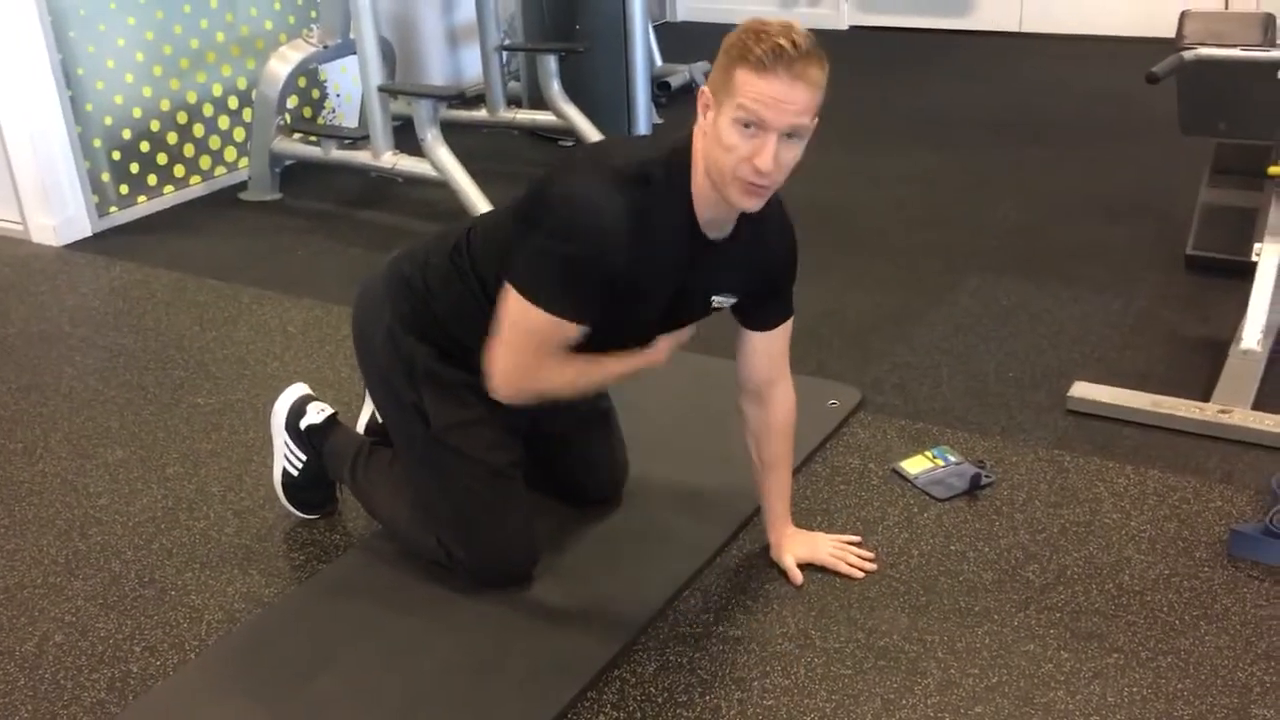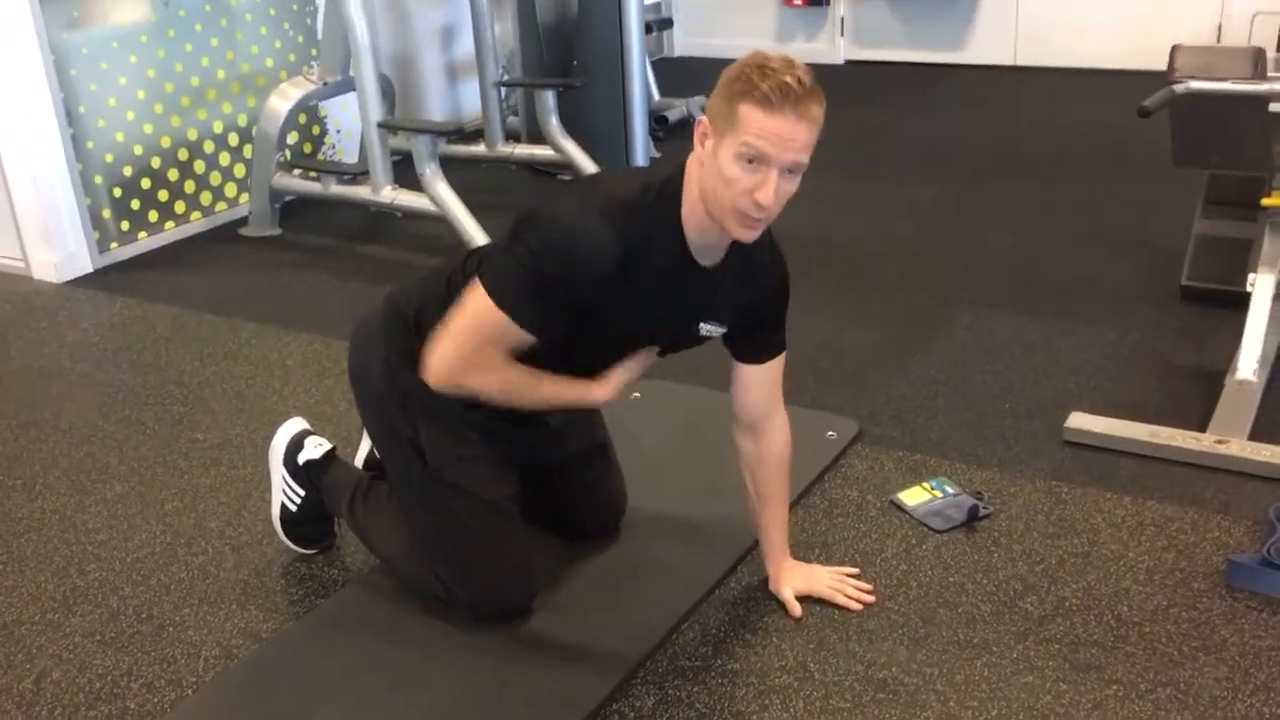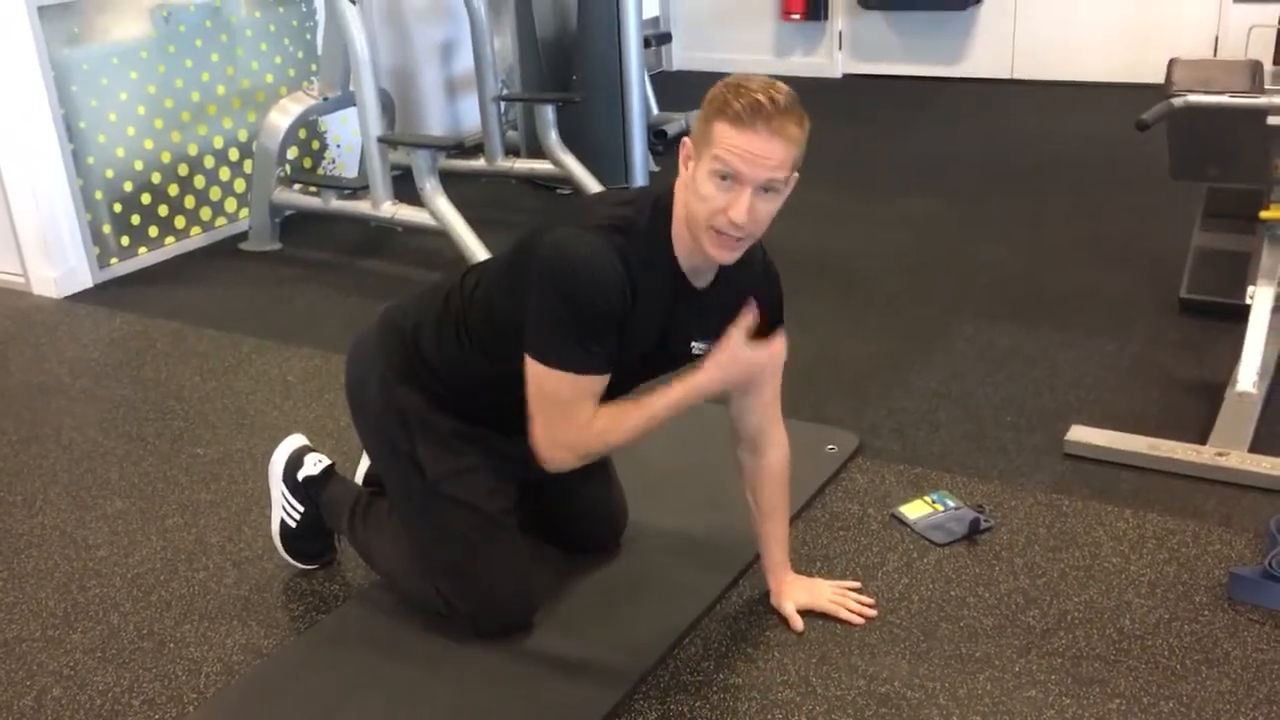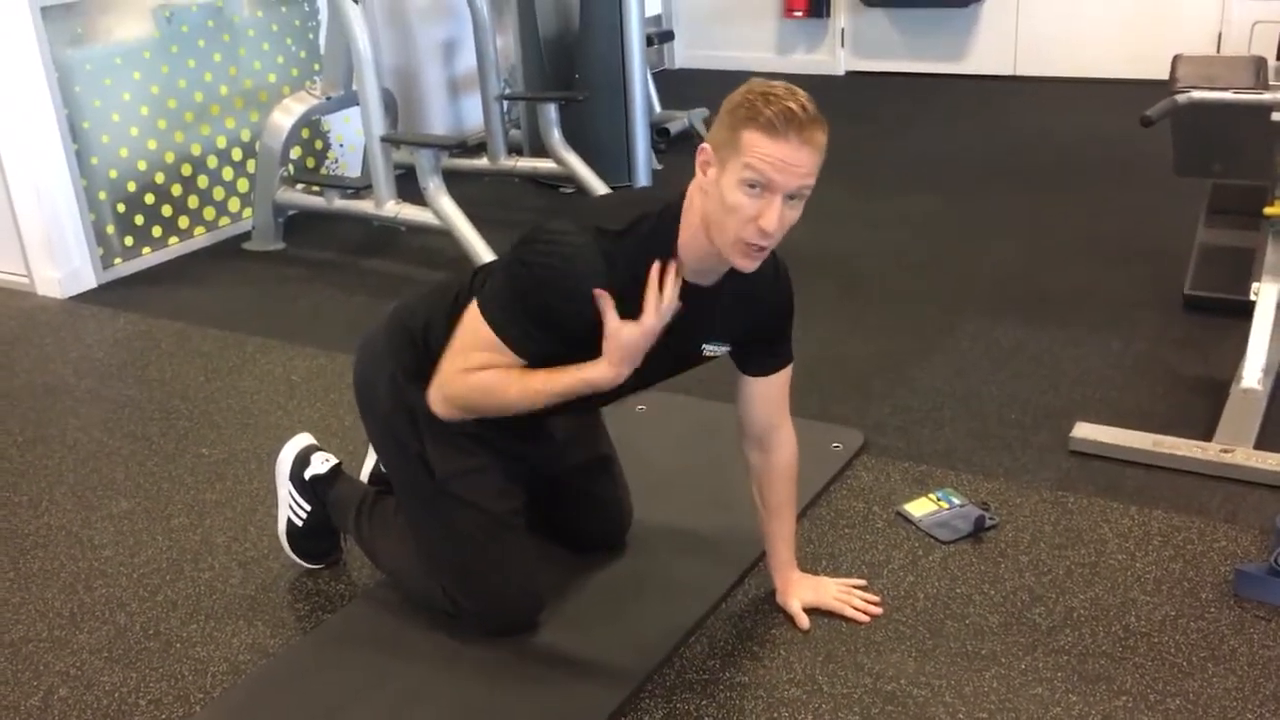
dt=0.4s
person 1, frame 1
left shoulder: (767, 238)
right shoulder: (601, 207)
left elbow: (766, 387)
right elbow: (512, 378)
left wrist: (782, 530)
right wrist: (648, 356)
left hip: (524, 335)
right hip: (421, 336)
left knee: (597, 488)
right knee: (497, 557)
left ankle: (404, 424)
right ankle: (322, 440)
person 1, frame 2
left shoulder: (758, 269)
right shoulder: (590, 235)
left elbow: (759, 421)
right elbow: (448, 367)
left wrist: (780, 562)
right wrist: (597, 391)
left hip: (525, 370)
right hip: (414, 364)
left knee: (596, 520)
right knee: (495, 591)
right ankle: (322, 477)
person 1, frame 3
left shoulder: (750, 282)
right shoulder: (587, 258)
left elbow: (760, 433)
right elbow: (562, 446)
left wrist: (781, 576)
right wrist: (707, 377)
left hip: (515, 392)
right hip: (414, 383)
left knee: (597, 533)
right knee: (497, 604)
right ankle: (320, 490)
person 1, frame 4
left shoulder: (763, 285)
right shoulder: (577, 257)
left elbow: (768, 434)
right elbow: (452, 392)
left wrist: (787, 574)
right wrist: (608, 370)
left hip: (527, 378)
right hip: (419, 379)
left knee: (602, 532)
right knee: (502, 604)
right ankle: (327, 489)
